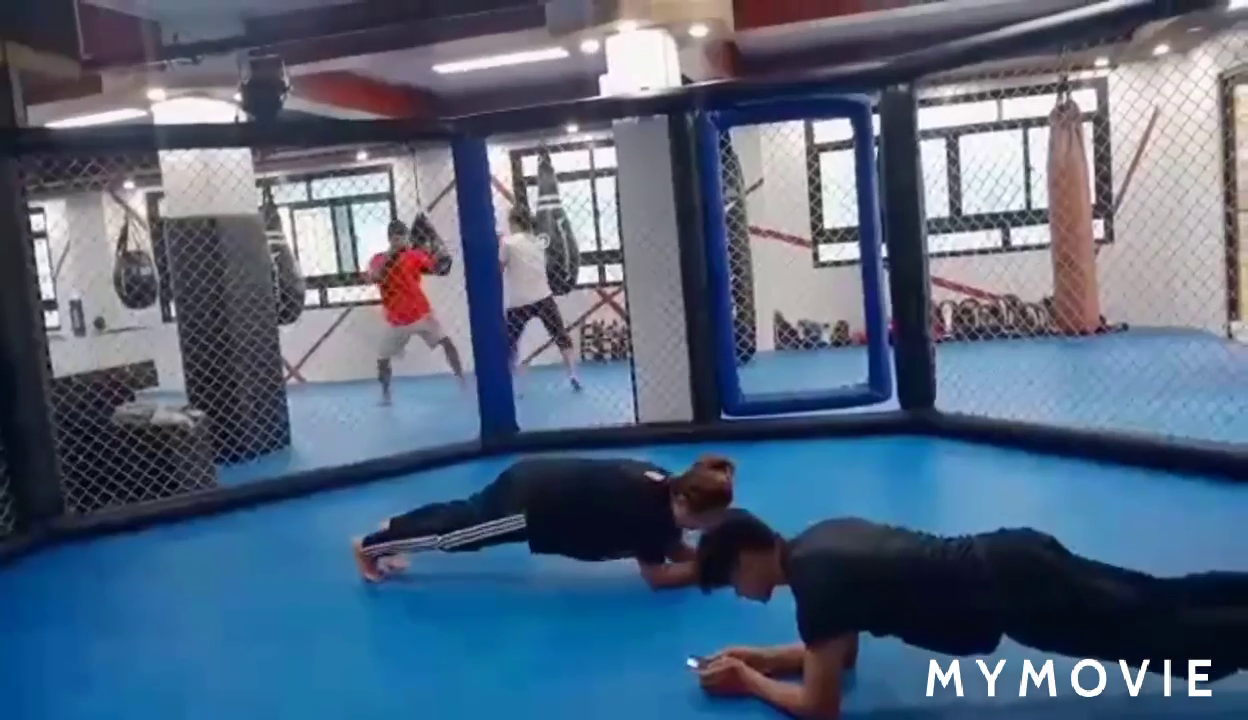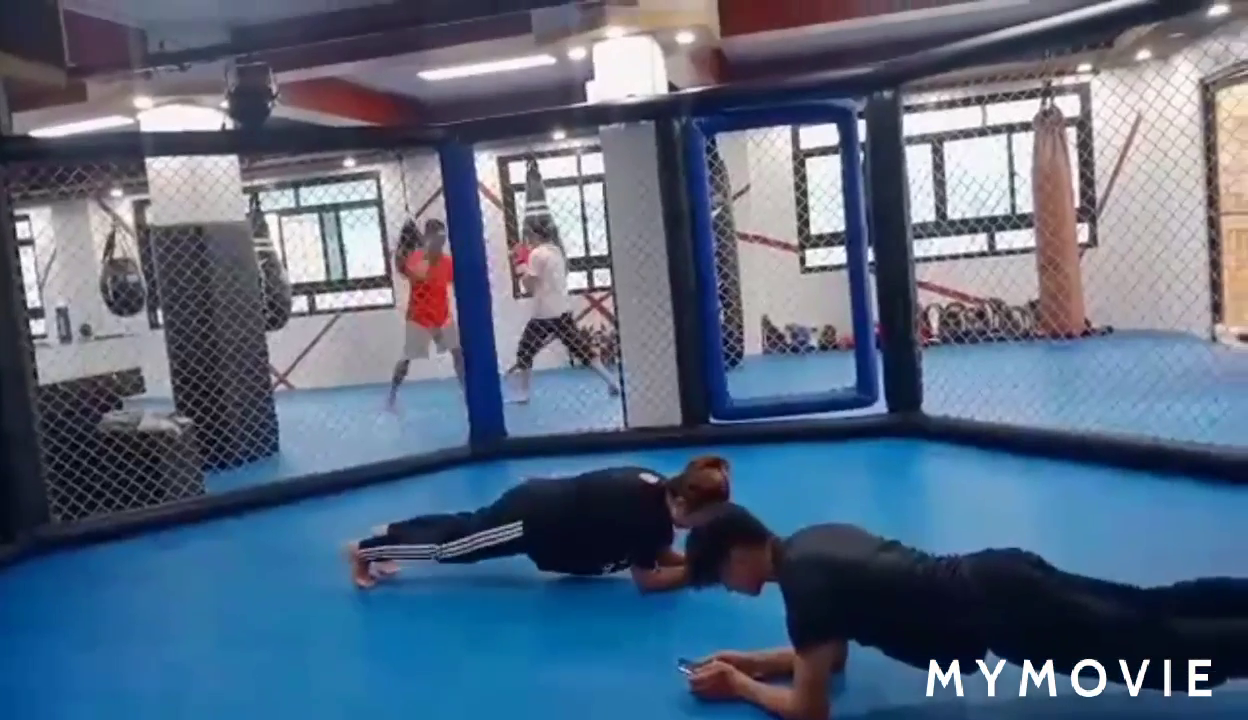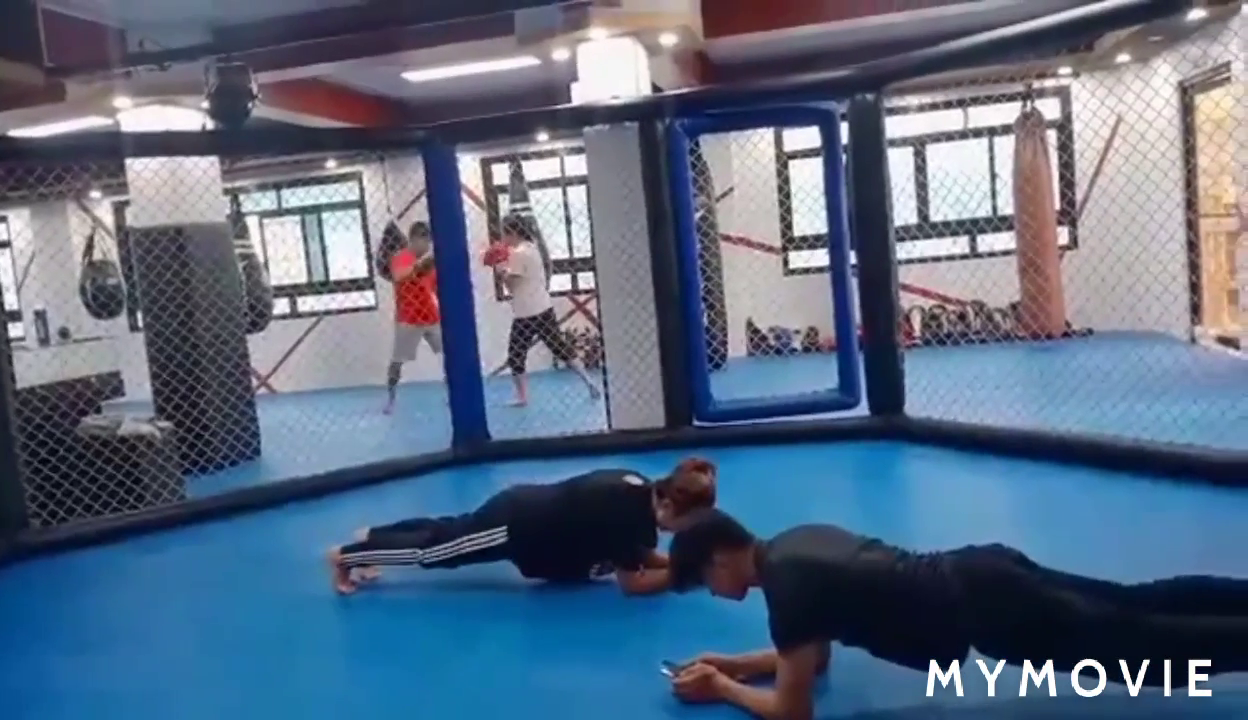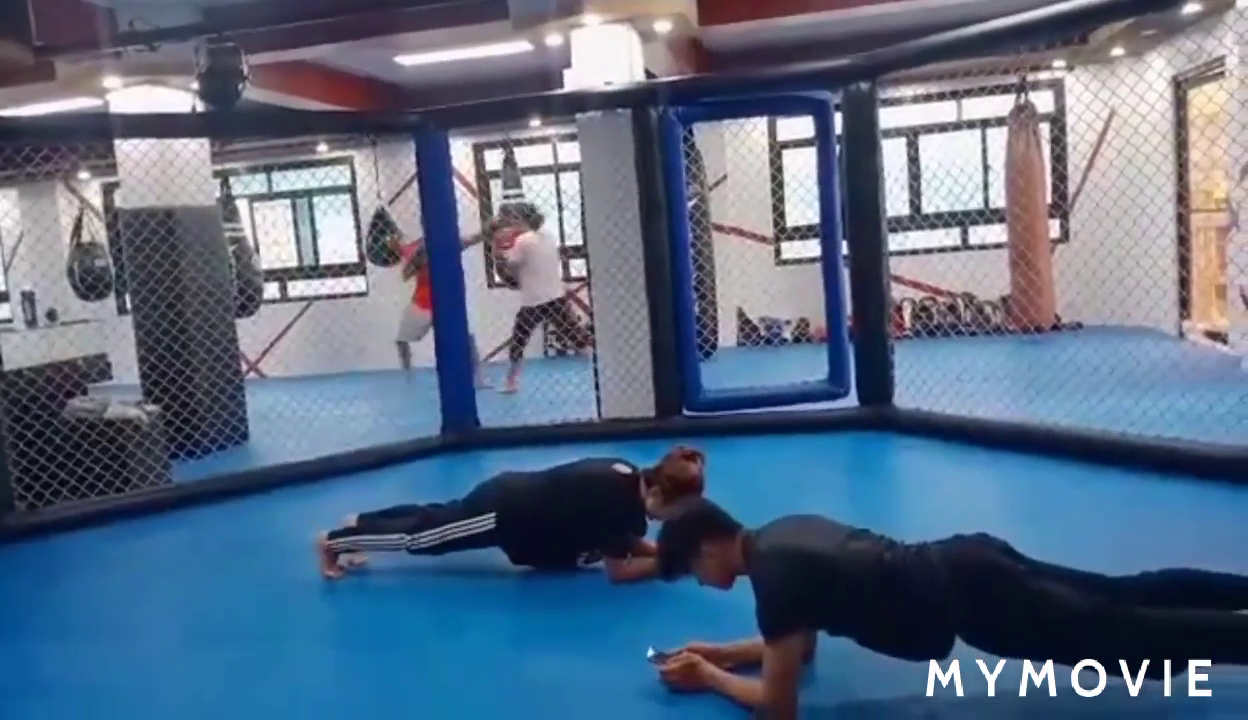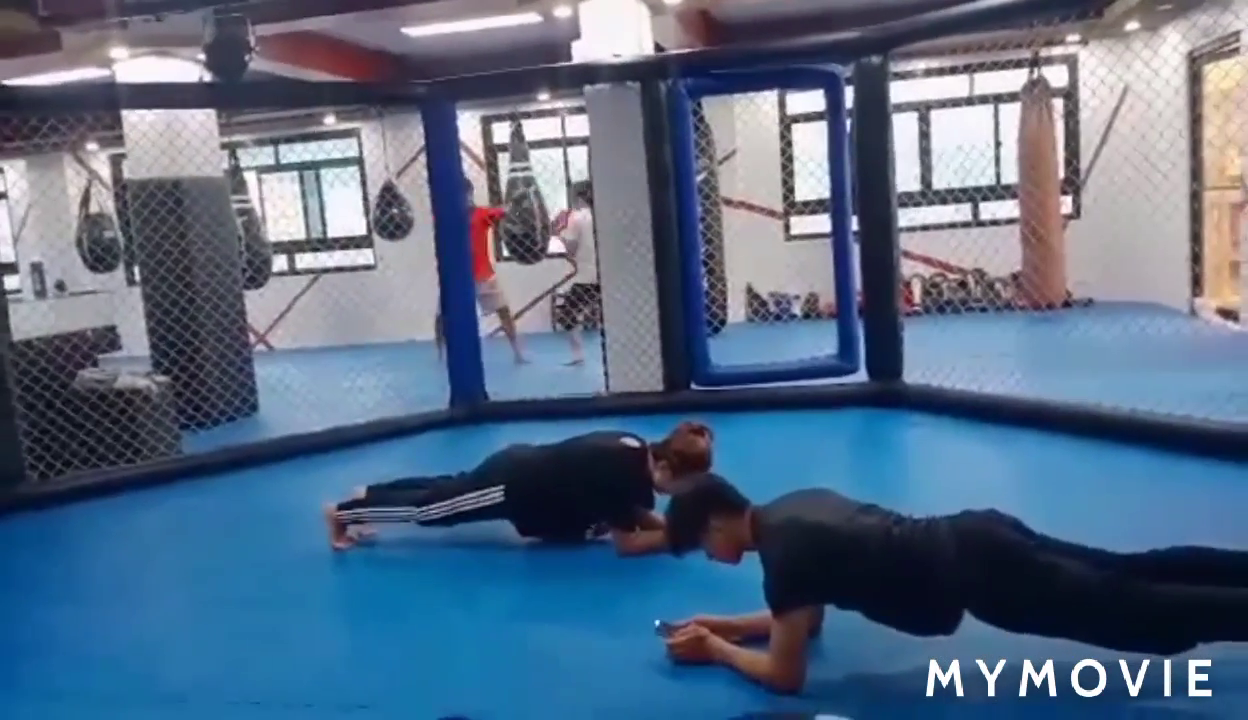
dt=0.4s
person 1, frame 1
left shoulder: (817, 580)
right shoulder: (817, 543)
right elbow: (840, 650)
right wrist: (762, 656)
left hip: (1016, 593)
right hip: (1013, 560)
left knee: (1168, 639)
right knee: (1166, 604)
person 1, frame 2
left shoulder: (806, 583)
right shoulder: (811, 544)
right elbow: (828, 652)
right wrist: (753, 660)
left hip: (1004, 612)
right hip: (1000, 576)
left knee: (1160, 650)
right knee: (1158, 611)
person 1, frame 3
left shoulder: (786, 586)
right shoulder: (791, 547)
right elbow: (810, 653)
right wrist: (735, 663)
left hip: (985, 608)
right hip: (982, 573)
left knee: (1140, 646)
right knee: (1140, 608)
person 1, frame 4
left shoulder: (775, 574)
right shoulder: (779, 536)
right elbow: (797, 644)
right wrist: (719, 650)
left hip: (970, 600)
right hip: (969, 562)
left knee: (1128, 639)
right knee: (1127, 599)
person 1, frame 5
left shoulder: (784, 550)
right shoulder: (790, 511)
left elbow: (786, 674)
right elbow: (803, 617)
left wrist: (717, 649)
right wrist: (725, 623)
left hip: (978, 574)
right hip: (978, 537)
left knee: (1141, 617)
right knee: (1133, 577)
person 2, frame 1
left shoulder: (668, 487)
right shoulder: (647, 506)
left elbow: (678, 550)
right elbow: (657, 575)
left hip: (538, 480)
right hip: (532, 502)
left knee: (463, 516)
right knee: (454, 531)
left ankle: (391, 529)
right ankle: (370, 545)
person 2, frame 2
left shoulder: (659, 490)
right shoulder: (645, 509)
left elbow: (663, 555)
right elbow: (648, 578)
left hip: (542, 501)
right hip: (534, 520)
left knee: (464, 527)
right knee: (451, 544)
left ankle: (387, 534)
right ankle: (365, 549)
person 2, frame 3
left shoulder: (642, 491)
right shoulder: (630, 510)
left elbow: (644, 556)
right elbow: (632, 581)
left hip: (525, 508)
right hip: (519, 527)
left knee: (447, 533)
right knee: (436, 548)
left ankle: (371, 537)
right ankle: (347, 556)
person 2, frame 4
left shoulder: (630, 479)
right shoulder: (620, 499)
left elbow: (632, 543)
right elbow: (619, 569)
left hip: (513, 495)
right hip: (507, 513)
left knee: (436, 519)
right knee: (423, 534)
left ankle: (358, 524)
right ankle: (335, 541)
person 2, frame 5
left shoulder: (638, 453)
right shoulder: (626, 472)
left elbow: (639, 516)
right elbow: (627, 542)
left wrist: (670, 525)
left hip: (522, 467)
right hip: (515, 486)
left knee: (444, 492)
right knee: (430, 507)
left ankle: (368, 496)
right ankle: (343, 512)
person 3, frame 1
left shoulder: (507, 242)
right shoulder: (538, 242)
left wrist: (498, 248)
left hip: (519, 302)
right hip: (542, 298)
left knee: (509, 342)
right knee: (560, 335)
right ankle: (573, 375)
person 3, frame 2
left shoulder: (536, 254)
right shoulder: (556, 251)
left elbow: (529, 285)
left wrist: (521, 265)
left hip: (543, 316)
right hip: (562, 311)
left knee: (524, 353)
right knee: (582, 349)
left ankle: (523, 393)
right ankle: (611, 381)
person 3, frame 3
left shoulder: (518, 253)
right shoulder: (531, 248)
left elbow: (510, 283)
left wrist: (500, 265)
right wrist: (503, 264)
left hip: (528, 314)
right hip: (544, 308)
left knee: (515, 356)
right knee: (561, 348)
left ankle: (521, 397)
right ankle: (588, 382)
person 3, frame 4
left shoulder: (522, 241)
right shoulder: (547, 238)
left elbow: (512, 269)
left wrist: (505, 249)
left hip: (534, 302)
right hip: (556, 297)
left knee: (517, 342)
right knee: (577, 336)
left ankle: (511, 383)
person 3, frame 5
left shoulder: (576, 218)
left elbow: (571, 249)
left wrist: (564, 232)
left hip: (588, 278)
left knee: (570, 312)
left ankle: (577, 353)
person 4, frame 1
left shoulder: (415, 256)
right shoulder: (379, 259)
left elbow: (435, 267)
right elbow: (373, 277)
right wrist: (390, 254)
left hip: (421, 314)
right hip: (396, 320)
left knee: (447, 342)
right knee: (383, 359)
left ankle: (463, 383)
right ankle: (386, 394)
person 4, frame 2
left shoulder: (446, 260)
right shoulder: (413, 258)
right elbow: (423, 275)
right wrist: (430, 252)
left hip: (443, 317)
right hip: (418, 320)
left knee: (458, 351)
right knee: (406, 360)
right ankle: (392, 397)
person 4, frame 3
left shoulder: (430, 261)
right shoulder: (400, 259)
left elbow: (436, 287)
right elbow: (399, 278)
right wrist: (423, 261)
left hip: (432, 318)
right hip: (408, 320)
right knee: (397, 361)
right ankle: (391, 399)
person 4, frame 4
right shoulder: (414, 249)
left elbow: (470, 242)
right elbow: (405, 275)
left wrist: (483, 234)
right wrist: (416, 254)
right hip: (421, 305)
left knee: (468, 339)
right knee: (402, 340)
left ankle: (478, 377)
person 4, frame 5
left shoulder: (484, 213)
left elbow: (507, 213)
left hip: (484, 275)
left knee: (504, 311)
right knee: (442, 317)
left ankle: (518, 352)
right ankle: (440, 355)
